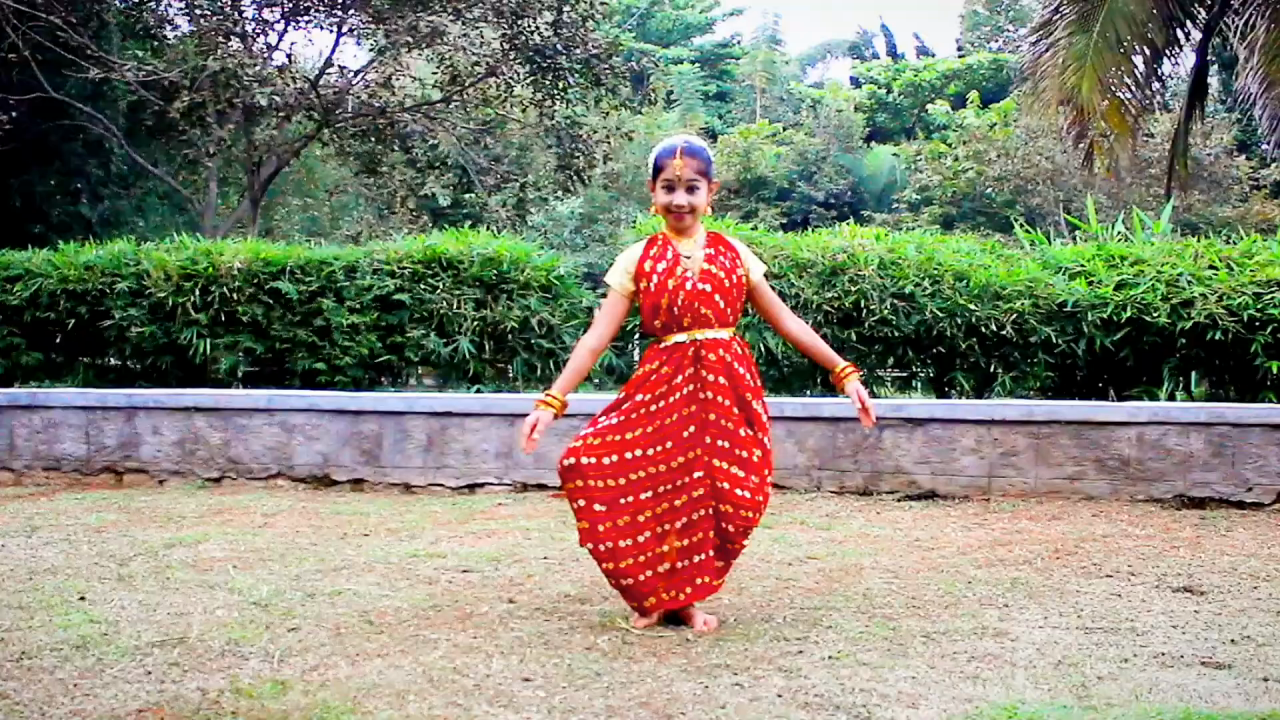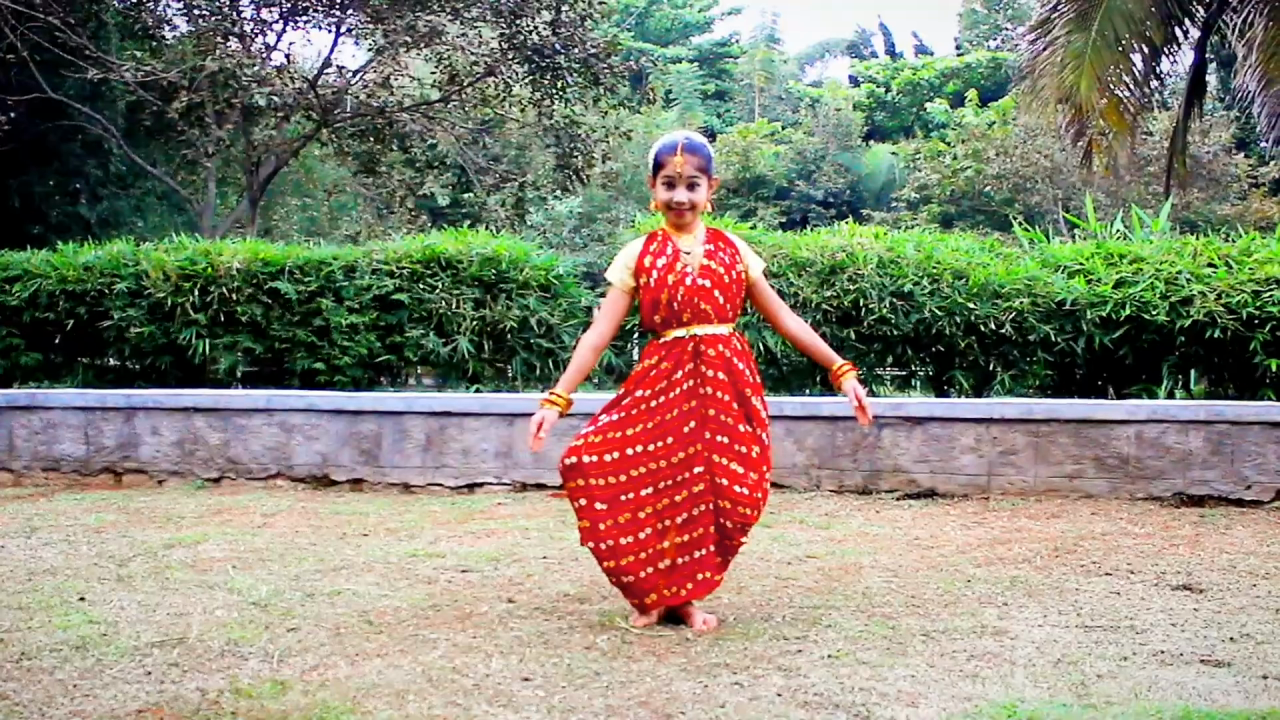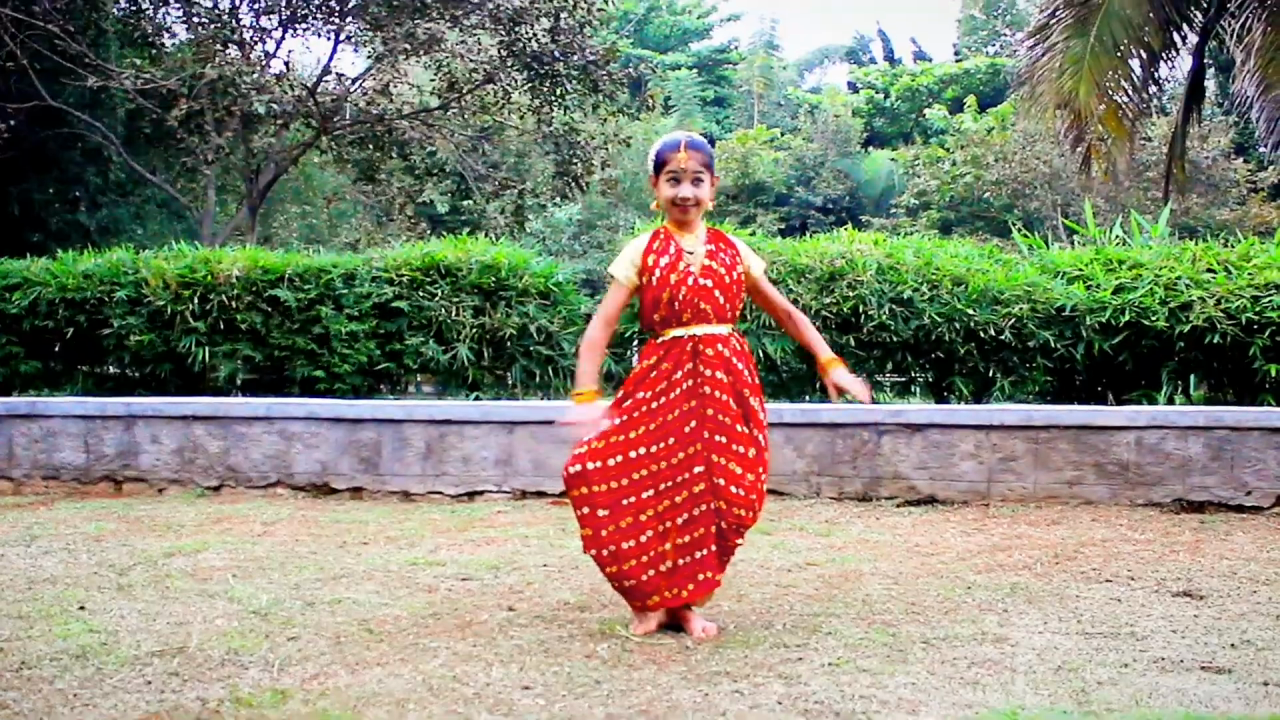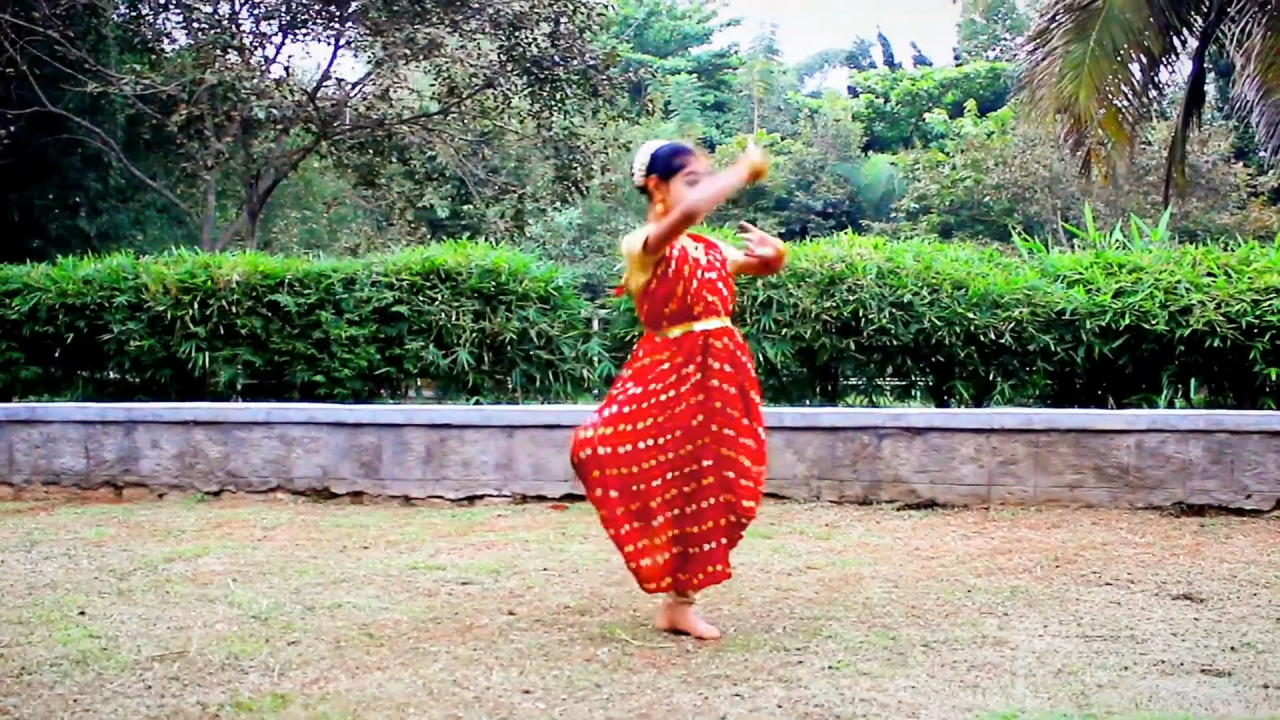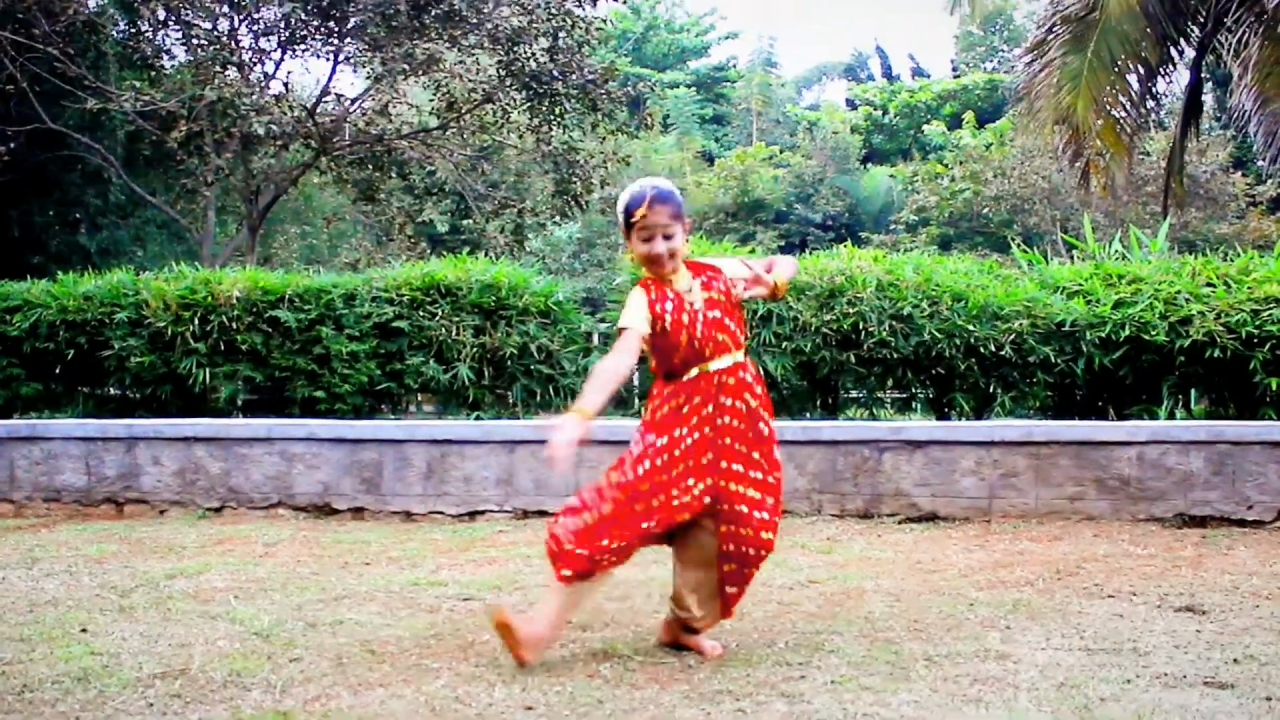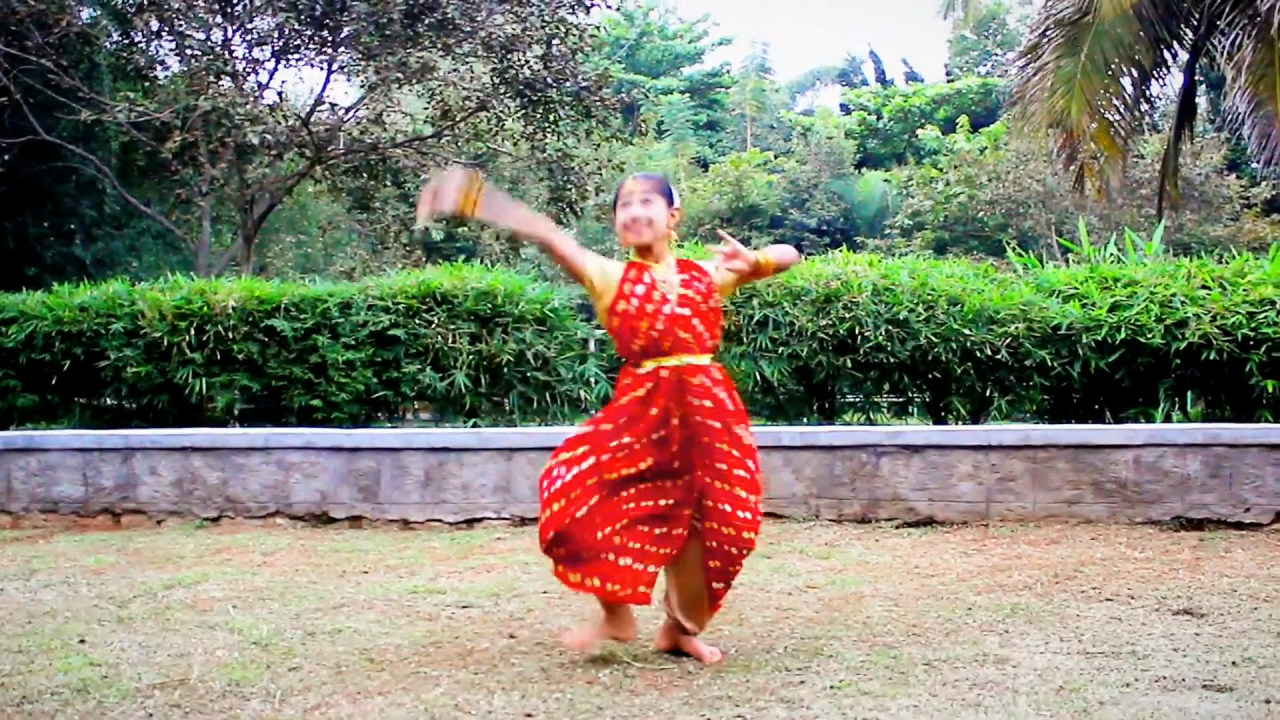
dt=0.3s
person 1, frame 1
left shoulder: (735, 254)
right shoulder: (638, 259)
left elbow: (785, 320)
right elbow: (597, 336)
left wrist: (845, 373)
right wrist: (551, 401)
left hip: (728, 386)
right hip: (663, 386)
left knee: (724, 496)
left ankle: (686, 597)
right ankle: (652, 594)
person 1, frame 2
left shoulder: (734, 250)
right shoulder: (637, 255)
left elbow: (783, 317)
right elbow: (599, 333)
left wrist: (842, 370)
right wrist: (556, 399)
left hip: (726, 383)
right hip: (662, 383)
left knee: (723, 492)
left ankle: (684, 594)
right ankle: (651, 591)
person 1, frame 3
left shoulder: (732, 249)
right shoulder: (642, 251)
left elbow: (785, 311)
right elbow: (600, 328)
left wrist: (830, 364)
right wrist: (587, 396)
left hip: (726, 381)
right hip: (662, 381)
left knee: (718, 493)
right knee: (597, 474)
left ankle: (686, 602)
right ankle: (650, 597)
person 1, frame 4
left shoulder: (711, 248)
right shoulder: (644, 245)
left elbow: (763, 263)
right elbow: (684, 212)
left wrist: (771, 253)
right wrist: (745, 168)
left hip: (725, 372)
right hip: (668, 370)
left knee: (715, 485)
right knee: (601, 447)
left ankle: (680, 603)
person 1, frame 5
left shoulder: (719, 272)
right shoulder: (641, 303)
left elbow: (786, 262)
right elbow: (614, 363)
left wrist: (772, 282)
right wrist: (576, 419)
left hip: (740, 408)
right hip: (681, 415)
left knee: (736, 522)
right knee: (625, 503)
left ankle: (684, 623)
right ankle: (546, 626)
person 1, frame 6
left shoulder: (707, 274)
right shoulder: (611, 277)
left elbow: (788, 254)
right elbow: (547, 234)
left wrist: (754, 262)
right wrist: (473, 198)
left hip: (705, 406)
right hip: (643, 405)
left knee: (715, 520)
right knee: (574, 484)
left ankle: (682, 629)
right ankle: (616, 615)
